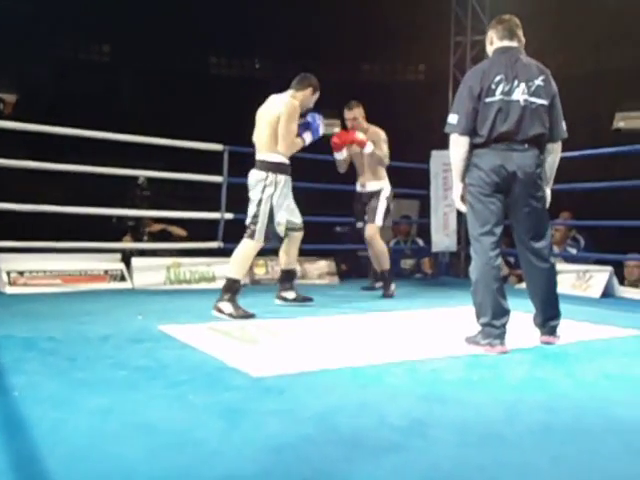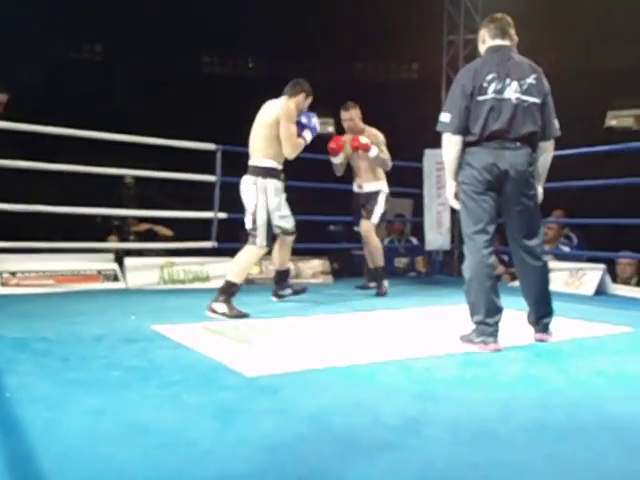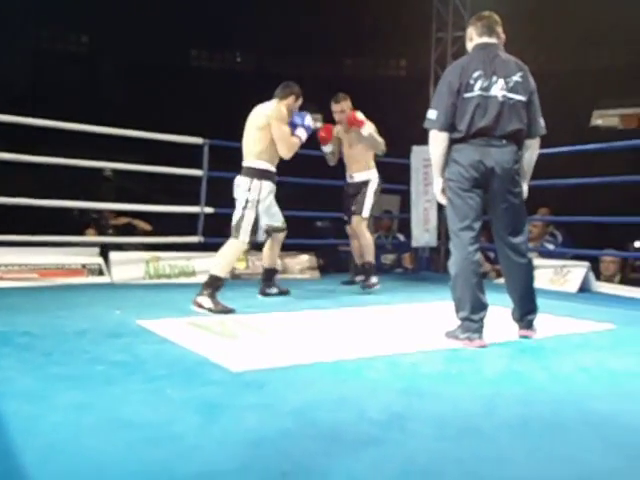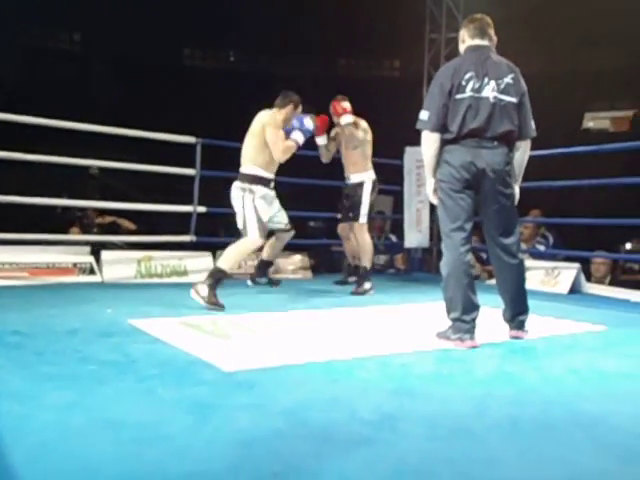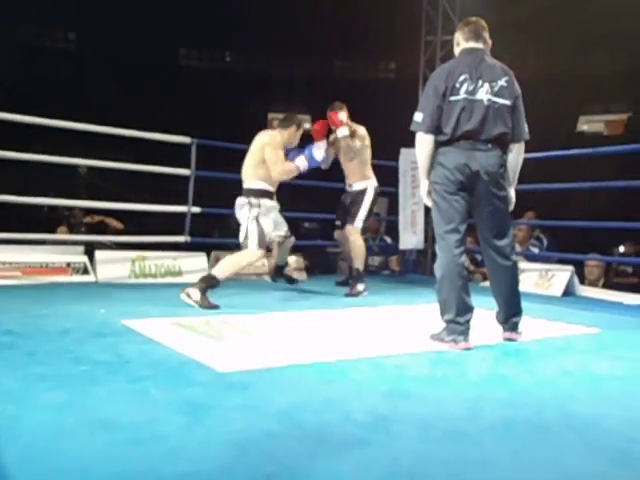
dt=0.1s
person 1, frame 1
left shoulder: (479, 73)
right shoulder: (542, 75)
left elbow: (460, 134)
right elbow: (555, 139)
left wrist: (457, 180)
right wrist: (546, 182)
left hip: (487, 162)
right hip: (528, 163)
left knee: (485, 247)
right knee: (536, 246)
left ankle: (492, 332)
right ankle: (549, 326)
person 1, frame 2
left shoulder: (472, 72)
right shoulder: (534, 74)
left elbow: (452, 133)
right elbow: (547, 138)
left wrist: (451, 178)
right wrist: (538, 180)
left hip: (480, 160)
right hip: (521, 161)
left knee: (479, 245)
right knee: (529, 244)
left ankle: (486, 330)
right ankle: (542, 323)
person 1, frame 3
left shoulder: (459, 69)
right shoulder: (521, 72)
left elbow: (439, 129)
right elbow: (533, 135)
left wrist: (438, 175)
right wrist: (524, 178)
left hip: (466, 157)
right hip: (506, 159)
left knee: (465, 242)
right knee: (514, 241)
left ankle: (471, 327)
right ankle: (526, 320)
person 1, frame 4
left shoulder: (451, 70)
right shoulder: (512, 74)
left elbow: (431, 130)
right elbow: (524, 138)
left wrist: (430, 175)
right wrist: (515, 180)
left hip: (457, 158)
right hip: (497, 160)
left knee: (456, 243)
right knee: (505, 242)
left ankle: (462, 327)
right ankle: (517, 321)
person 1, frame 5
left shoulder: (446, 73)
right shoulder: (506, 77)
left elbow: (425, 132)
right elbow: (517, 140)
left wrist: (424, 177)
right wrist: (510, 183)
left hip: (452, 160)
right hip: (491, 162)
left knee: (450, 245)
right knee: (499, 244)
left ankle: (456, 329)
right ankle: (510, 323)
person 2, frame 1
left shoulder: (275, 100)
right shoulder: (290, 104)
right elbow: (285, 147)
left wrist: (298, 128)
right wrist: (307, 135)
left hip: (274, 176)
right hip: (271, 176)
left knee: (295, 230)
right knee: (255, 238)
left ankle: (286, 288)
right ankle: (225, 299)
person 2, frame 2
left shoulder: (271, 106)
right shoulder: (286, 108)
right elbow: (291, 151)
left wrist: (297, 129)
right wrist: (308, 133)
left hip: (267, 181)
right hip: (263, 181)
left knee: (287, 233)
right knee: (258, 244)
left ankle: (282, 285)
right ankle: (220, 300)
person 2, frame 3
left shoulder: (263, 109)
right shoulder: (278, 111)
right elbow: (286, 152)
left wrist: (290, 130)
right wrist: (302, 131)
left hip: (259, 182)
right hip: (256, 182)
left knee: (278, 231)
right knee: (241, 239)
left ankle: (268, 284)
right ankle: (206, 295)
person 2, frame 4
left shoulder: (267, 117)
right shoulder: (272, 118)
right elbow: (280, 154)
left wrist: (294, 132)
right wrist: (300, 134)
left hip: (263, 189)
right hip: (251, 188)
left knee: (285, 230)
right knee: (255, 239)
left ankle: (260, 273)
right ankle: (207, 285)
person 2, frame 5
left shoulder: (268, 137)
right shoulder: (273, 138)
right elbow: (279, 173)
left wrist: (294, 160)
right wrist: (305, 161)
left hip: (265, 202)
right hip: (255, 203)
left knee: (285, 237)
right knee: (254, 251)
left ankle: (278, 271)
right ankle: (197, 289)
person 3, frame 1
left shoulder: (376, 134)
right shoulder: (349, 137)
left elbow: (384, 162)
right elbow: (342, 168)
left wrist: (365, 144)
right wrist: (338, 150)
left hip: (379, 190)
right hip: (361, 191)
left knee: (372, 234)
right knee: (369, 237)
left ankle: (388, 281)
right ankle: (381, 279)
person 3, frame 2
left shoulder: (375, 135)
right shoulder: (344, 140)
left elbow: (387, 165)
right elbow: (339, 172)
left wrist: (370, 149)
right wrist: (334, 154)
left hip: (377, 190)
right hip: (359, 191)
left knee: (367, 230)
right knee: (364, 234)
left ankle: (381, 278)
right ankle: (374, 276)
person 3, frame 3
left shoulder: (366, 124)
right shoulder: (337, 131)
left elbow: (380, 149)
right elbow: (332, 162)
left wrist: (362, 127)
right wrist: (325, 143)
left hip: (367, 181)
right hip: (350, 182)
left knee: (358, 224)
right knee: (351, 230)
left ankle: (371, 274)
right ankle: (360, 272)
person 3, frame 4
left shoulder: (360, 124)
right shoulder: (337, 131)
left elbow: (355, 141)
right elbow: (325, 158)
left wrist: (346, 117)
right wrist: (321, 133)
left hip: (364, 181)
right hip: (349, 183)
left knee: (360, 228)
right knee: (344, 229)
left ankle: (365, 280)
right ankle: (353, 272)
person 3, frame 5
left shoulder: (359, 132)
right shoulder: (335, 138)
left elbow: (351, 153)
right elbow: (325, 164)
left wrist: (343, 128)
left hip: (365, 189)
right hip: (350, 190)
left knee: (352, 232)
right knee: (340, 235)
left ankle: (359, 282)
right ankle: (354, 273)
